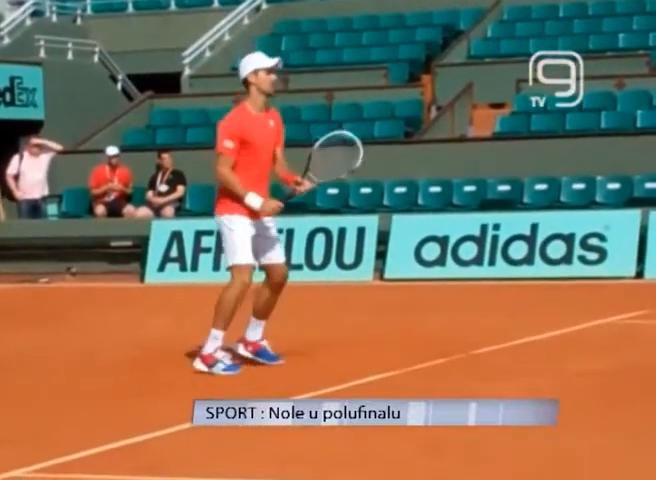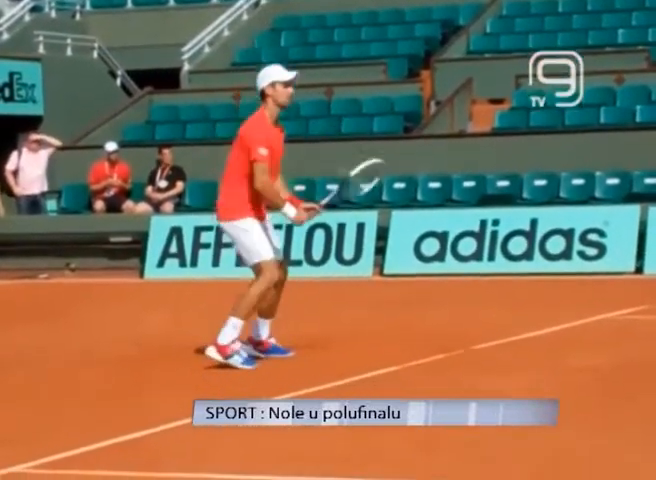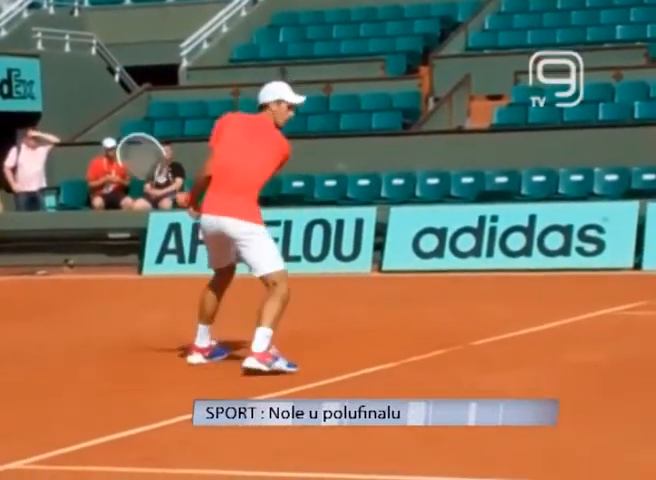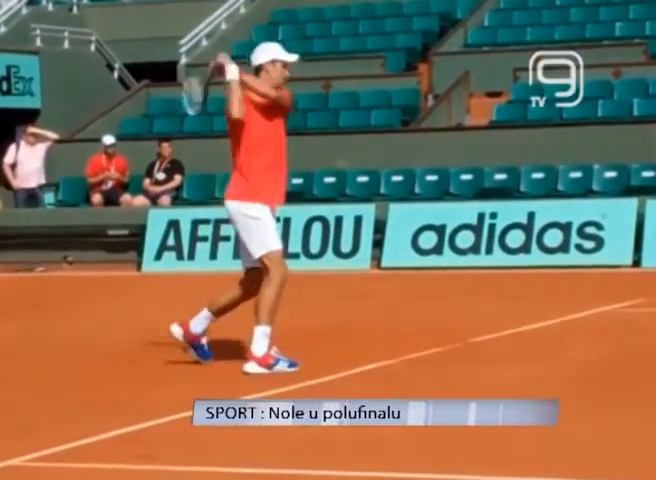
dt=0.5s
person 1, frame 1
left shoulder: (274, 119)
right shoulder: (233, 121)
left elbow: (277, 161)
right elbow: (223, 172)
left wrist: (293, 180)
right wrist: (255, 201)
left hip: (261, 212)
right hip: (234, 211)
left knee: (279, 275)
right knee: (242, 278)
left ankle: (252, 340)
right ankle: (210, 352)
person 1, frame 2
left shoulder: (273, 130)
right shoulder: (259, 130)
left elbow: (273, 179)
right elbow: (260, 182)
left wrist: (297, 202)
right wrist: (289, 209)
left hip: (251, 213)
right hip: (239, 214)
left knee: (278, 272)
right knee: (270, 273)
left ankle: (260, 339)
right ankle: (225, 342)
person 1, frame 3
left shoulder: (227, 121)
right shoulder: (282, 146)
left elbow: (208, 170)
left wrist: (193, 197)
left hip: (211, 215)
right hip: (243, 219)
left knee: (222, 275)
right knee: (279, 287)
left ankle: (202, 345)
right ankle: (261, 350)
person 1, frame 4
left shoulder: (280, 97)
right shoulder: (235, 98)
left elbow: (273, 97)
right elbow: (237, 113)
left wrist: (238, 73)
right wrist: (232, 76)
left hip: (264, 203)
right hip: (247, 201)
left knee: (254, 281)
right knee: (277, 272)
left ankle: (193, 329)
right ankle: (259, 354)
